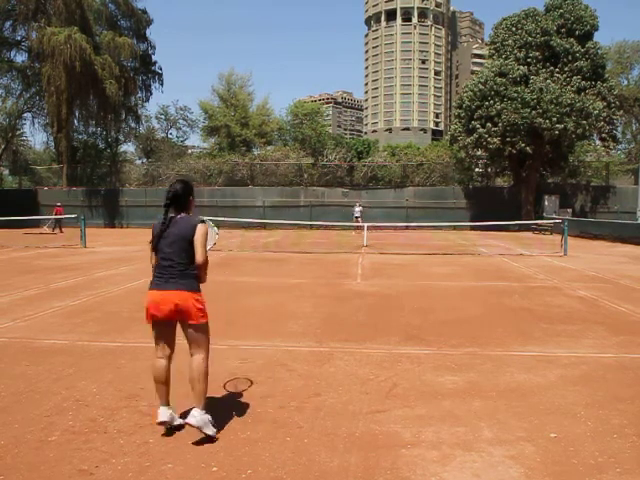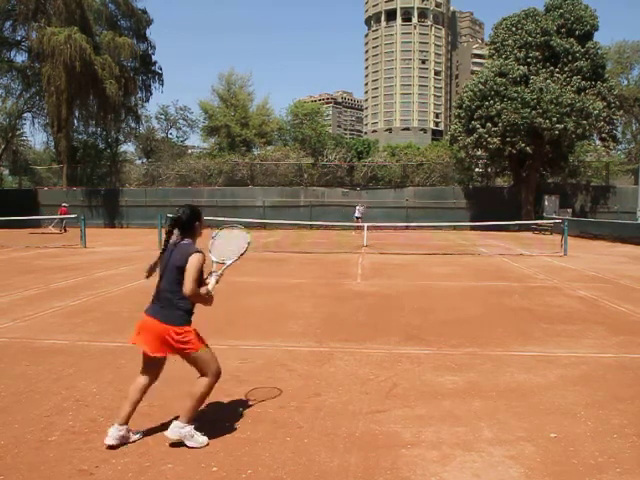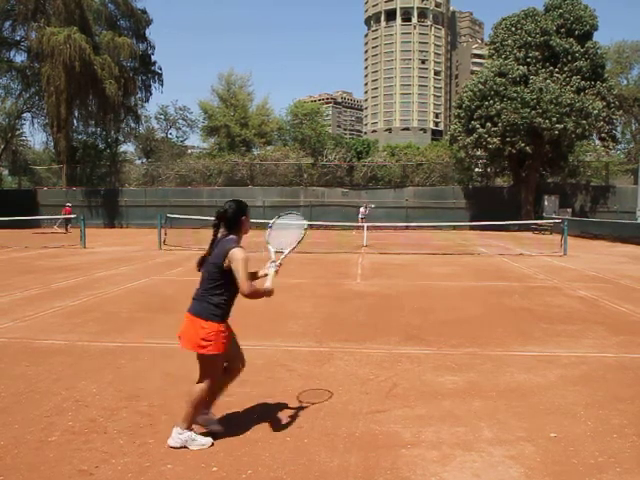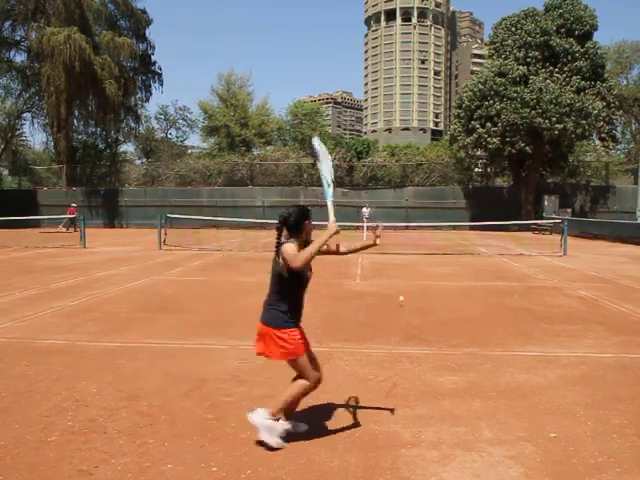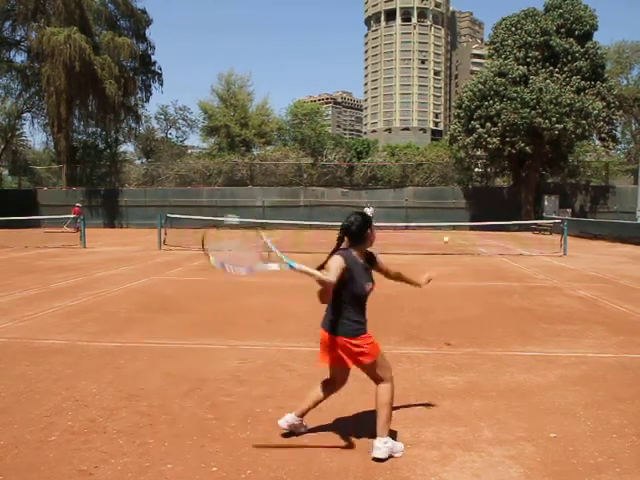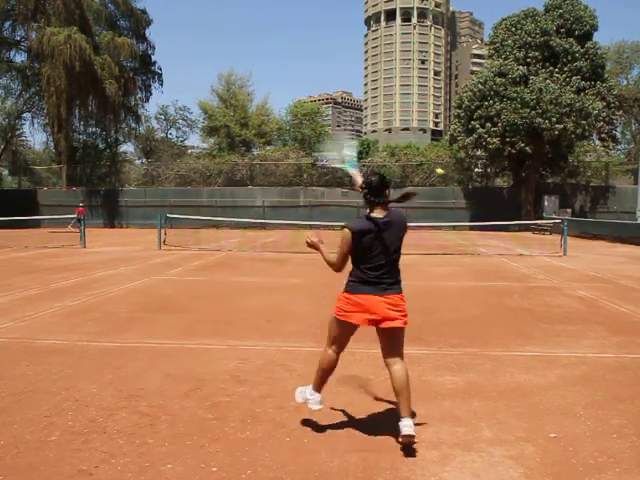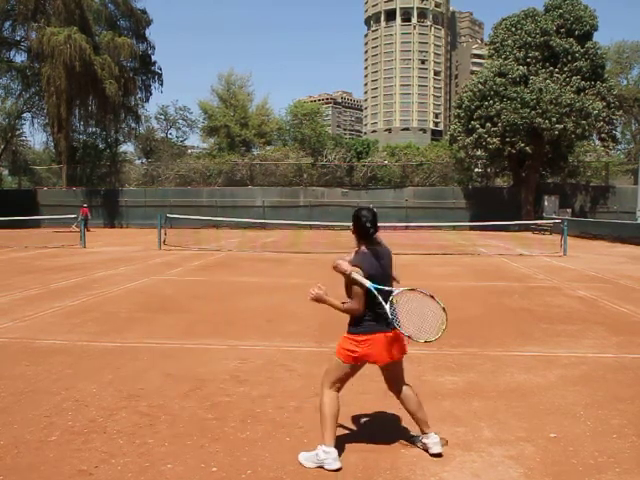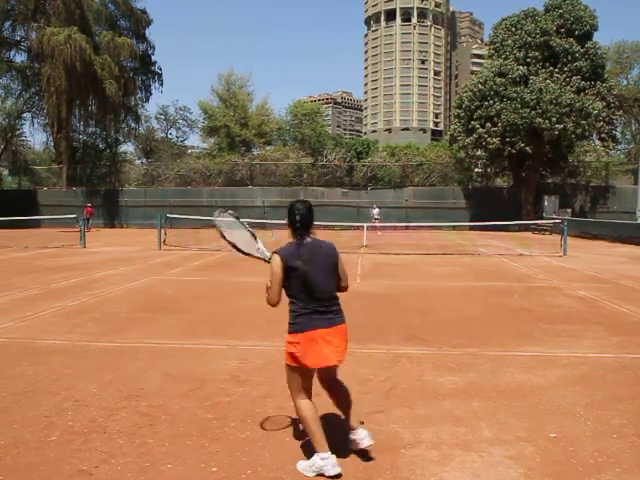
dt=0.3s
person 1, frame 1
left shoulder: (158, 227)
right shoulder: (197, 226)
left elbow: (156, 262)
right elbow: (201, 260)
right wrist: (202, 276)
left hip: (158, 294)
right hip: (186, 295)
left knee: (162, 353)
right knee: (199, 353)
left ankle: (164, 409)
right ankle: (199, 412)
person 1, frame 2
left shoulder: (169, 249)
right shoulder: (195, 254)
right elbow: (189, 291)
left wrist: (205, 283)
right wrist: (205, 297)
left hip: (153, 320)
right hip: (175, 326)
left knee: (147, 375)
right knee: (211, 372)
left ankle: (118, 430)
right ankle: (182, 426)
person 1, frame 3
left shoulder: (222, 244)
right shoulder: (234, 251)
right elbow: (247, 290)
left wrist: (263, 271)
right wrist: (266, 291)
left hip: (211, 318)
right hip: (208, 321)
left knee: (236, 364)
right knee: (210, 379)
left ankle: (202, 411)
right ankle: (181, 432)
person 1, frame 4
left shoulder: (303, 245)
right shoulder: (288, 247)
left elbow: (341, 250)
right elbow: (298, 264)
left wrist: (370, 243)
right wrist: (326, 236)
left hip: (286, 323)
right hip: (280, 326)
left knee: (308, 372)
right knee: (312, 377)
left ankle: (284, 422)
right ankle: (267, 416)
person 1, frame 5
left shoulder: (368, 257)
right shoulder: (340, 260)
left elbow: (390, 272)
right elbow: (324, 298)
left wrist: (417, 281)
right wrist: (325, 285)
left hip: (334, 331)
right hip: (351, 336)
left knee: (335, 381)
right knee: (385, 381)
left ankle: (293, 418)
right ankle: (382, 442)
person 1, frame 6
left shoulder: (354, 228)
right shoulder: (399, 219)
left elbow: (337, 265)
left wrist: (319, 246)
right wrist: (379, 192)
left hip: (357, 298)
right hip: (390, 299)
left knee: (333, 348)
right knee: (395, 361)
left ankle: (314, 393)
right ankle: (406, 422)
person 1, frame 7
left shoulder: (358, 262)
right shoulder: (382, 249)
left elbow: (357, 309)
left wrist: (326, 298)
right wrist: (346, 266)
left hip: (363, 336)
right hip: (390, 333)
left knee: (330, 388)
right knee: (400, 386)
left ankle: (327, 451)
right ankle: (429, 438)
person 1, frame 8
left shoulder: (280, 256)
right shoulder: (329, 249)
left elbow: (274, 301)
right elbow: (343, 285)
left wrist: (270, 289)
left hip: (304, 333)
right hip: (336, 327)
left knee: (301, 395)
right knee: (330, 381)
left ankle: (325, 458)
right ankle: (357, 431)
